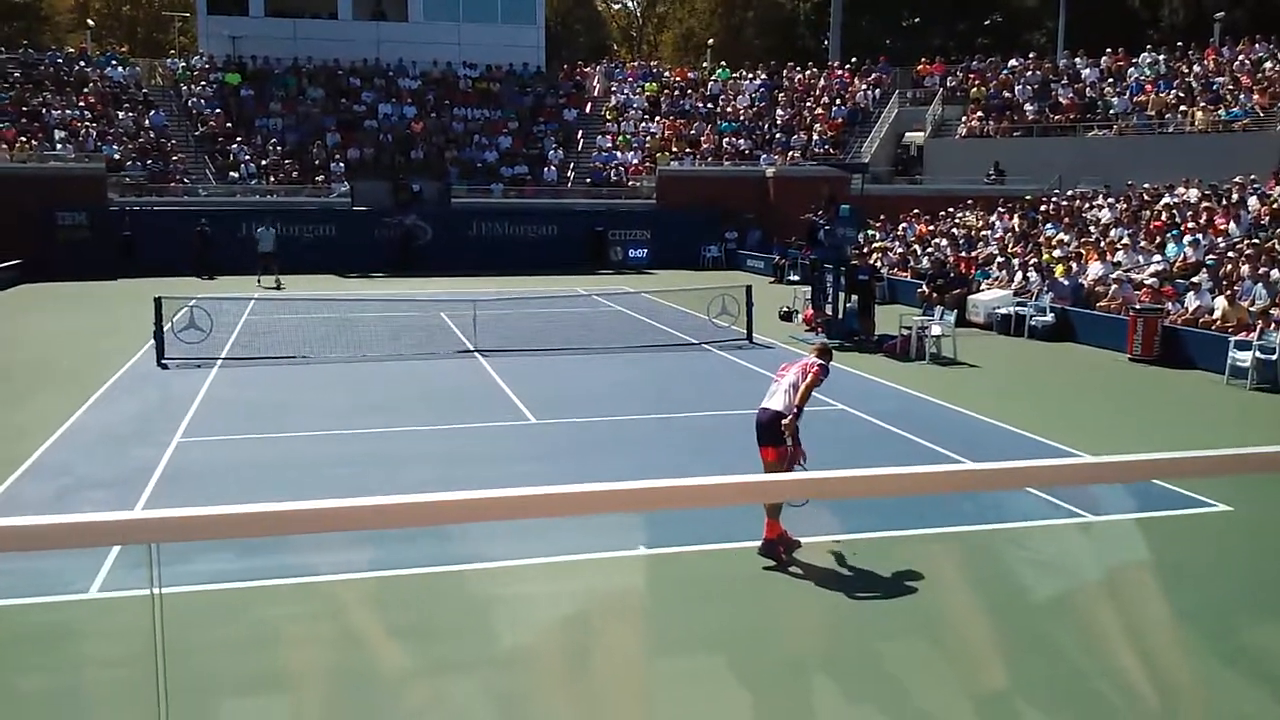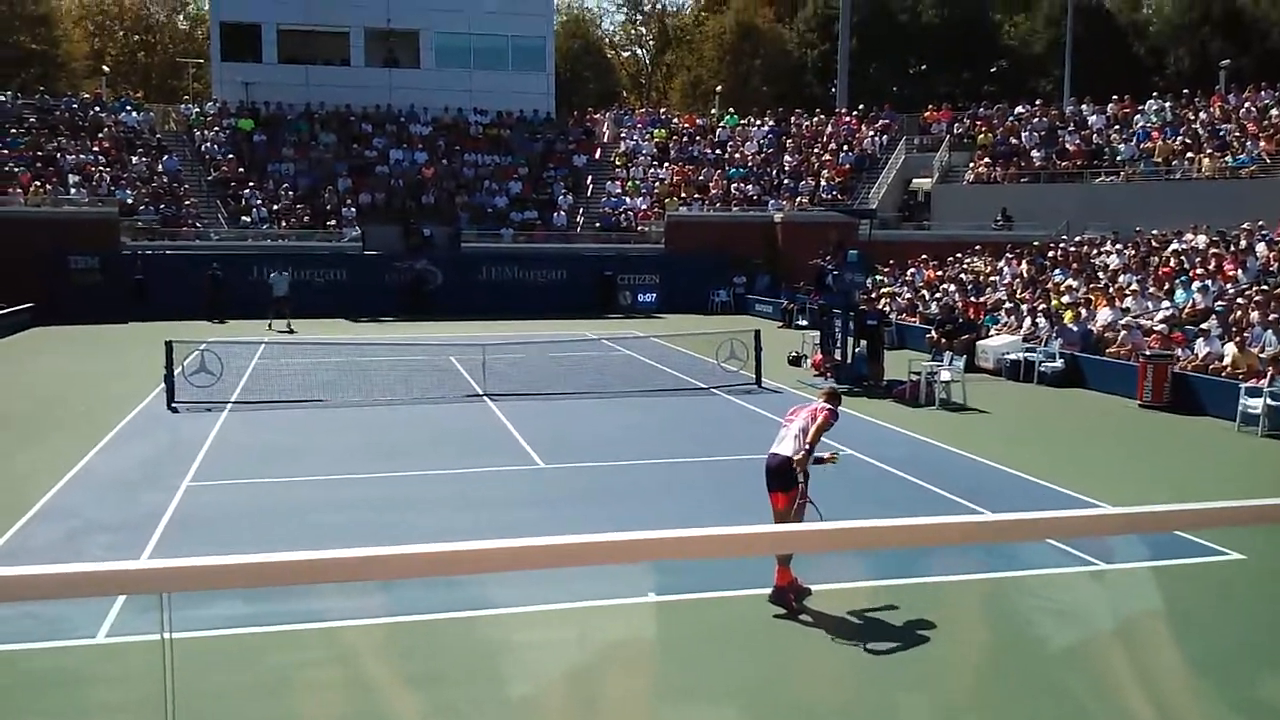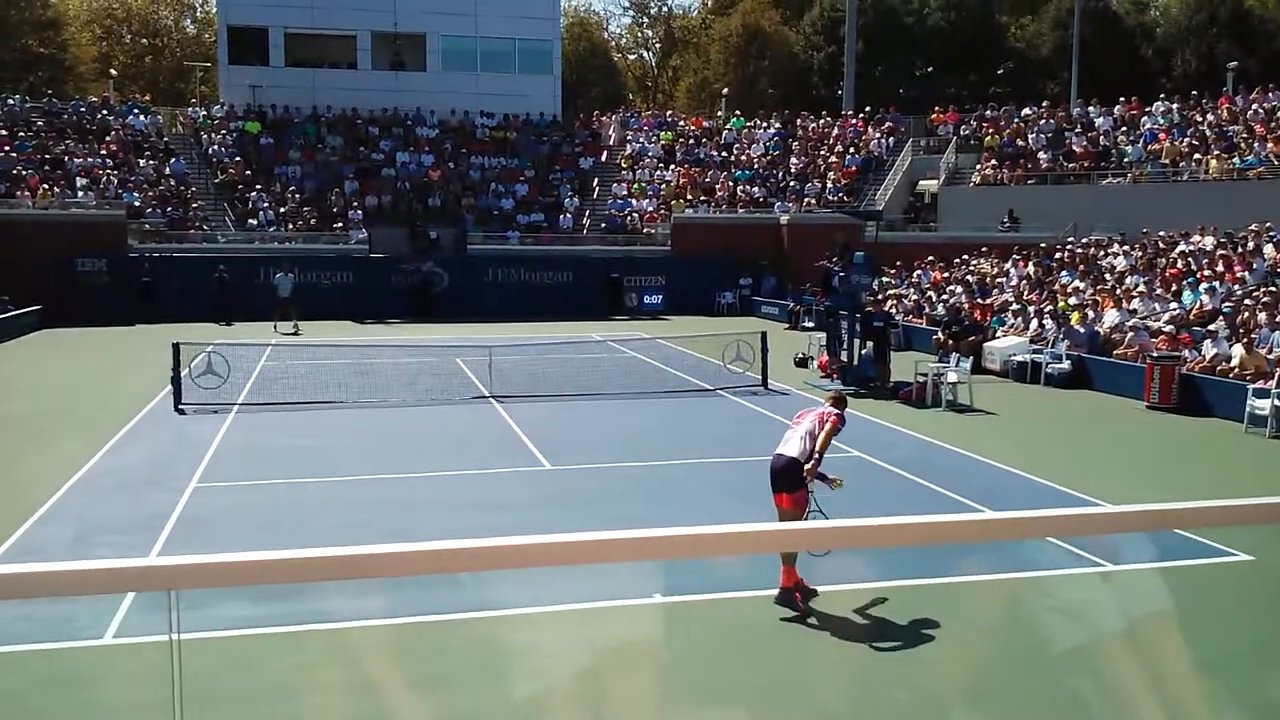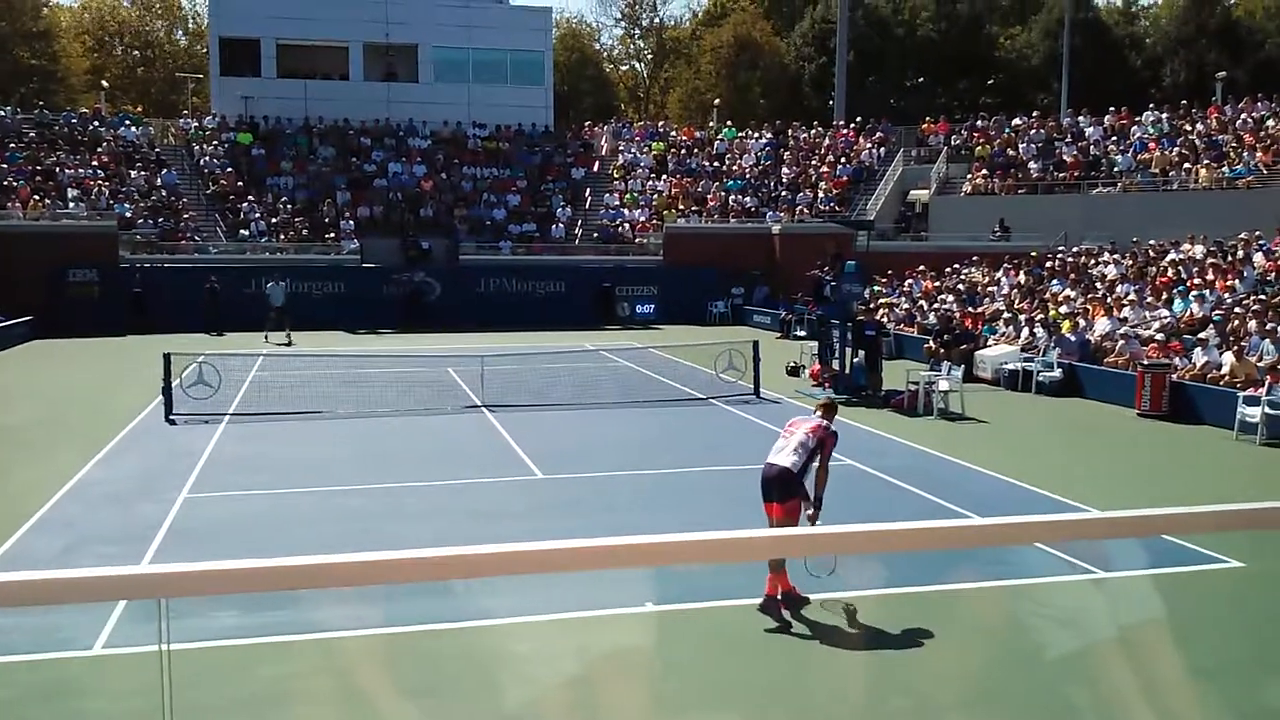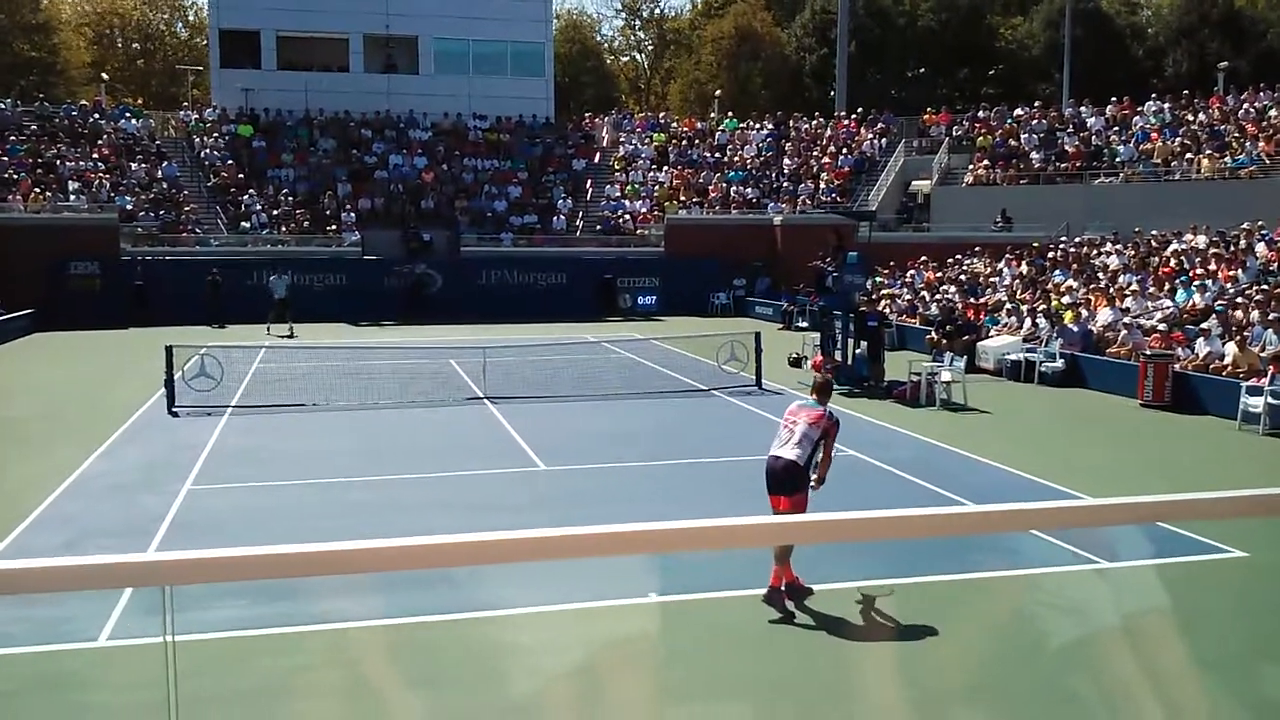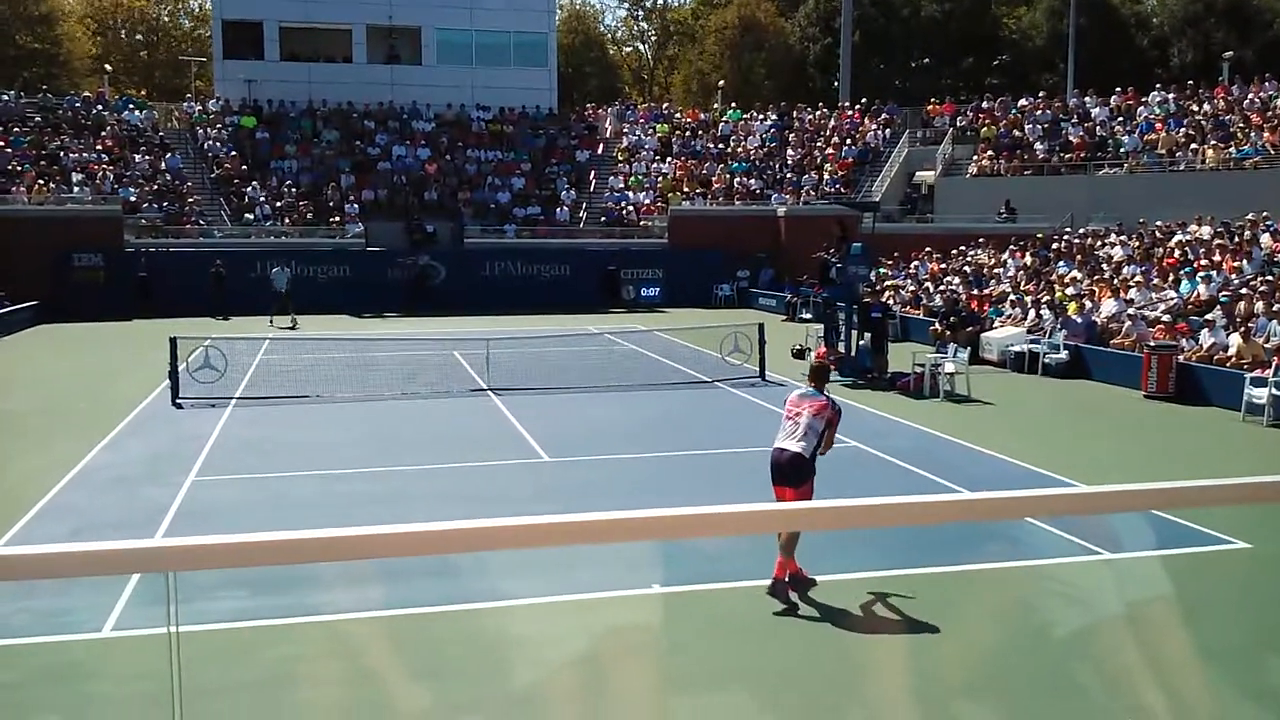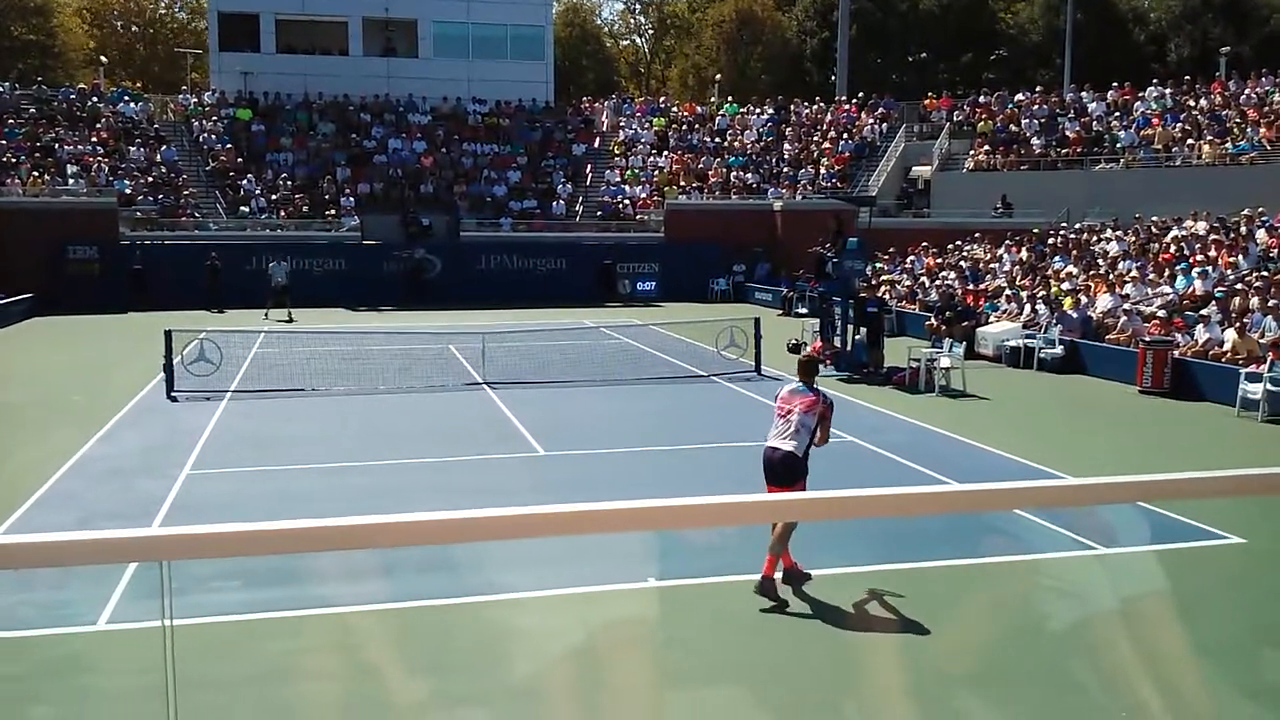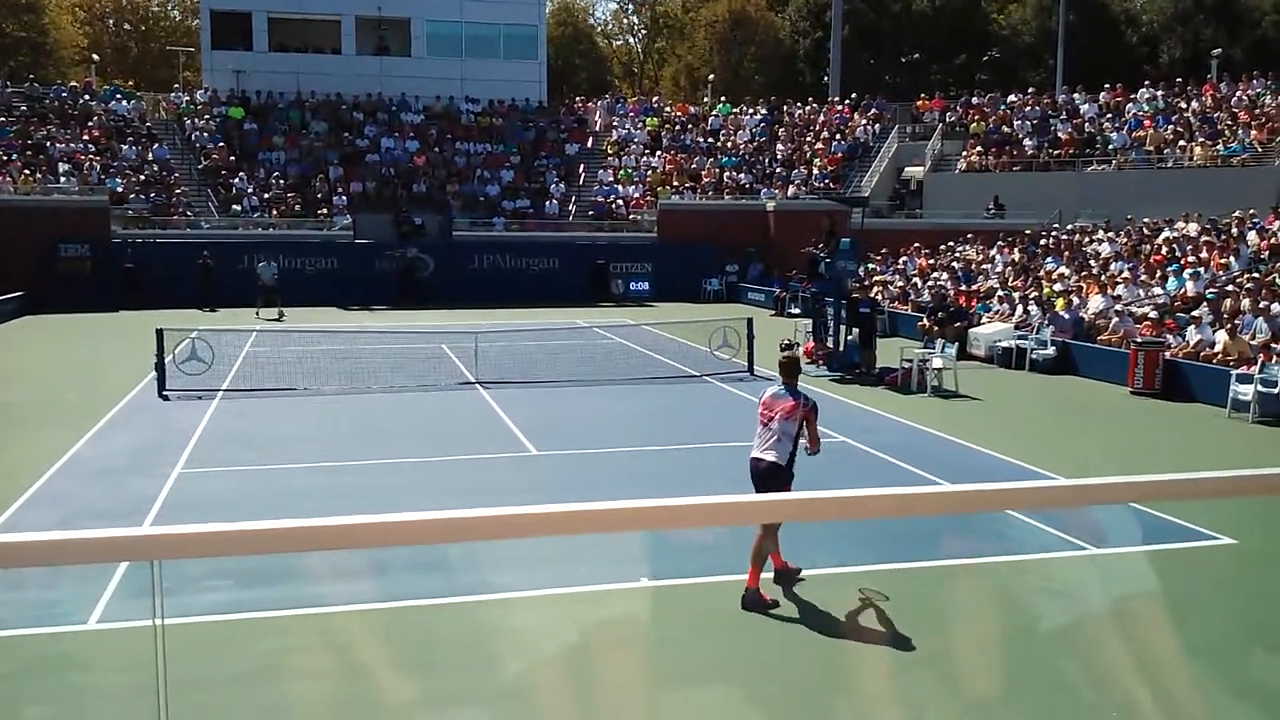
dt=0.3s
person 1, frame 1
left shoulder: (789, 365)
right shoulder: (820, 366)
right elbow: (806, 387)
left wrist: (797, 444)
right wrist: (794, 415)
left hip: (763, 415)
right hip: (780, 420)
left ankle: (777, 533)
right ankle: (769, 540)
person 1, frame 2
left shoulder: (798, 409)
right shoulder: (829, 410)
right elbow: (818, 427)
left wrist: (819, 459)
right wrist: (807, 453)
left hip: (773, 460)
right hip: (789, 465)
left ankle: (787, 581)
right ankle: (780, 588)
person 1, frame 3
left shoulder: (805, 413)
right shoulder: (836, 415)
right elbow: (826, 434)
left wrist: (823, 477)
right wrist: (816, 461)
left hip: (777, 462)
right hip: (794, 466)
left ankle: (793, 582)
right ankle: (786, 589)
person 1, frame 4
left shoulder: (795, 421)
right shoulder: (829, 432)
right elbow: (822, 469)
left wrist: (806, 501)
right wrist: (817, 504)
left hip: (768, 471)
right hip: (786, 477)
left ankle: (786, 591)
right ankle: (770, 597)
person 1, frame 5
left shoulder: (793, 407)
right shoulder: (830, 419)
right elbow: (826, 456)
left wrist: (811, 468)
right wrist: (820, 478)
left hip: (772, 462)
right hip: (792, 469)
left ankle: (790, 582)
right ankle: (774, 588)
person 1, frame 6
left shoulder: (793, 395)
right shoulder: (832, 407)
right elbow: (828, 444)
right wrist: (819, 450)
left hip: (777, 454)
right hip: (799, 460)
left ankle: (794, 573)
right ankle: (779, 579)
person 1, frame 7
left shoulder: (784, 391)
right shoulder: (823, 401)
right elbow: (823, 438)
right wrist: (815, 441)
left hip: (770, 452)
right hip: (791, 458)
right knee: (788, 519)
left ankle: (789, 568)
right ankle: (767, 578)
person 1, frame 8
left shoulder: (767, 394)
right shoulder: (806, 404)
right elbow: (813, 442)
right wrist: (813, 449)
left hip: (756, 461)
right hip: (777, 467)
left knee: (770, 520)
right knee: (768, 526)
left ankle: (781, 568)
right ankle: (751, 591)
